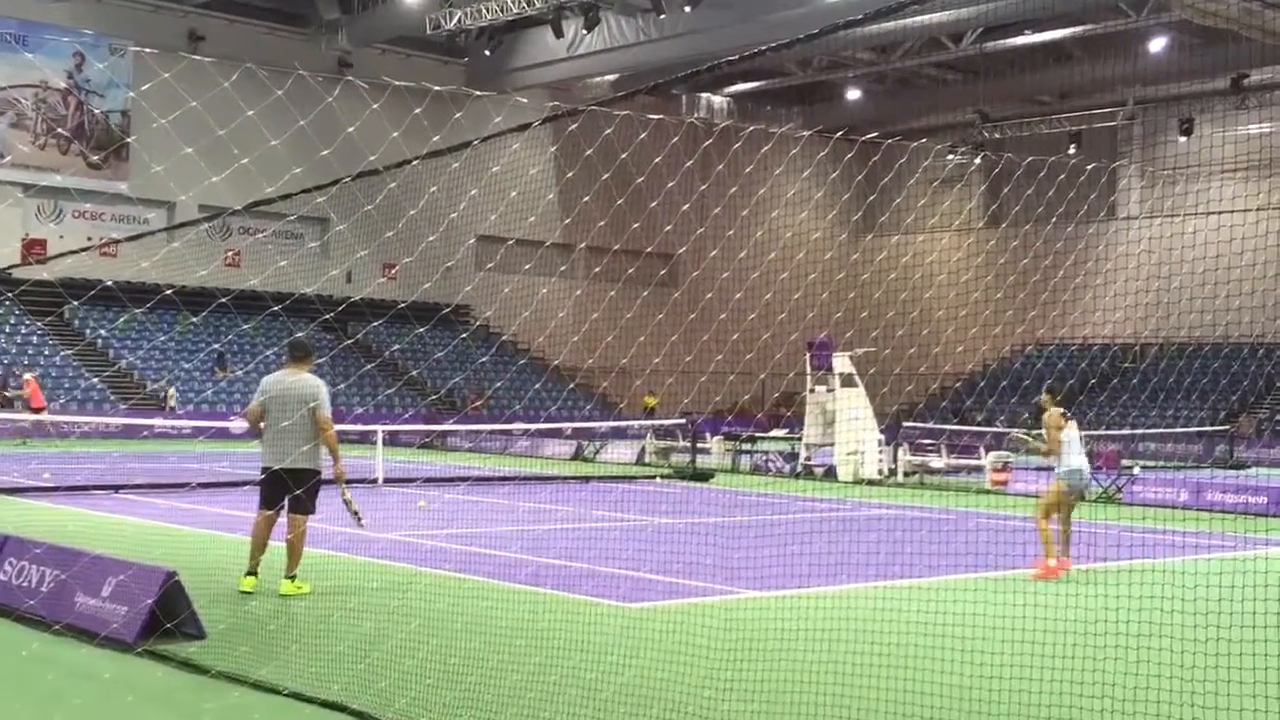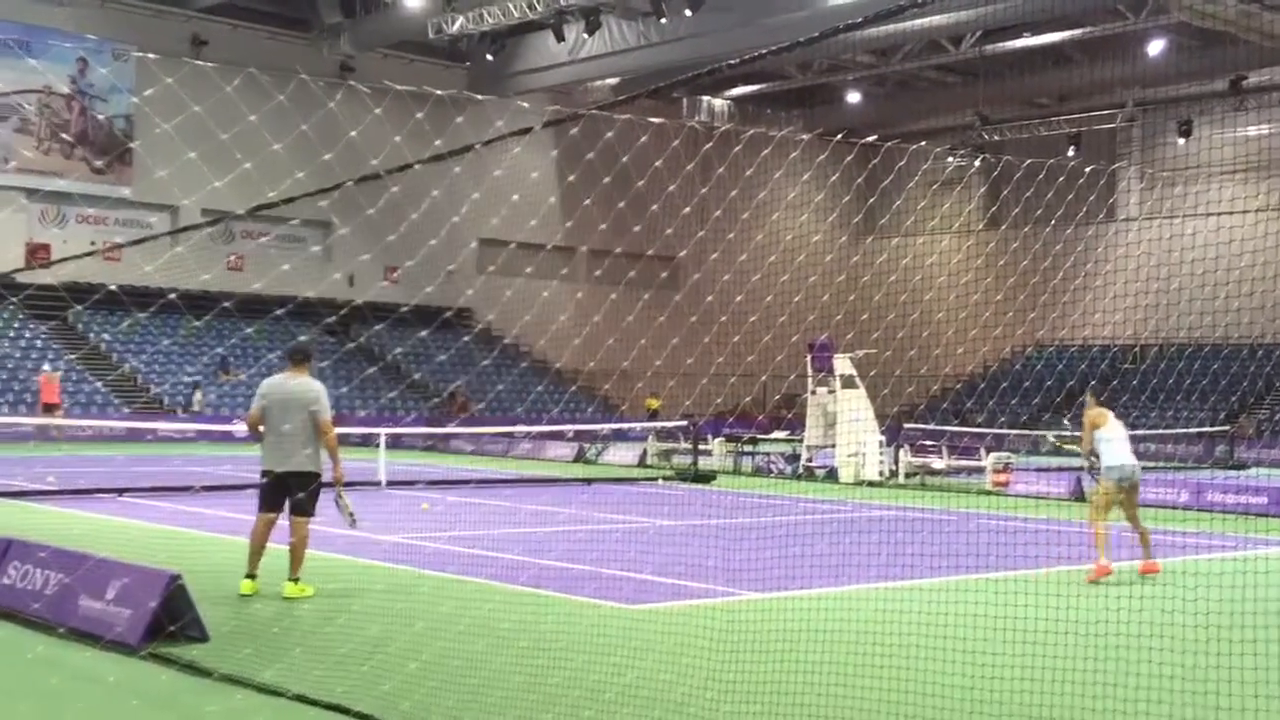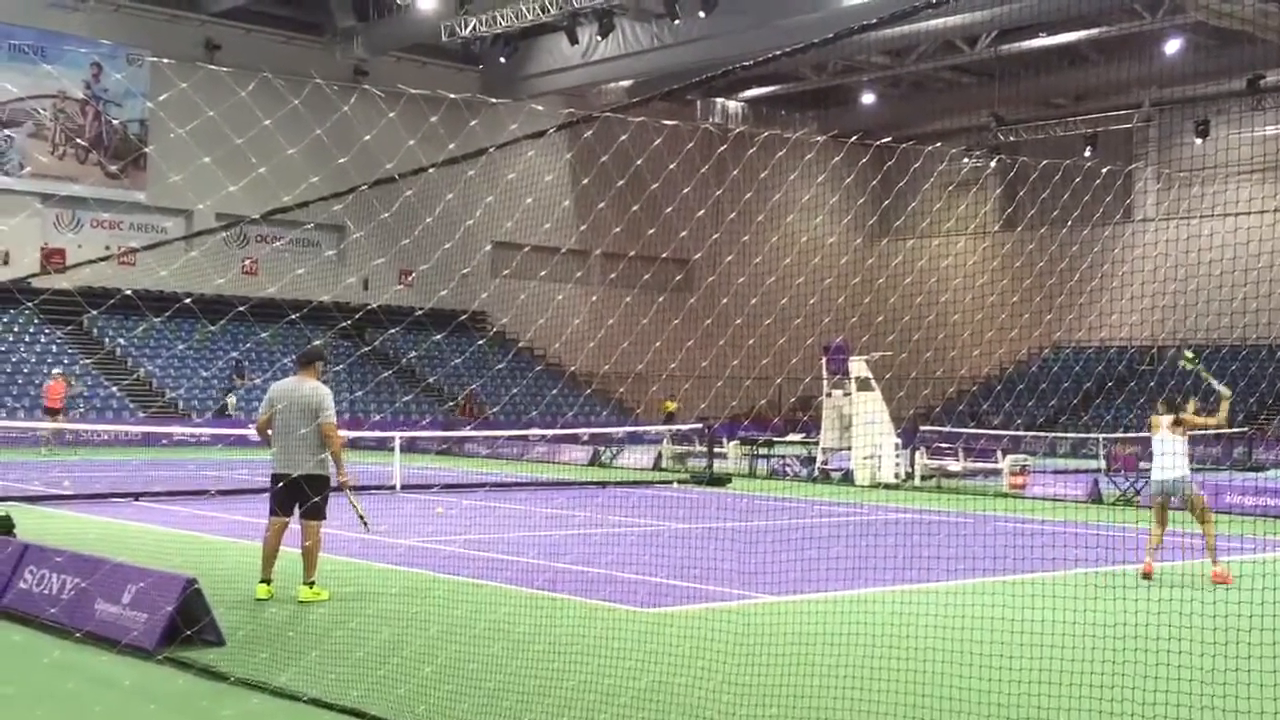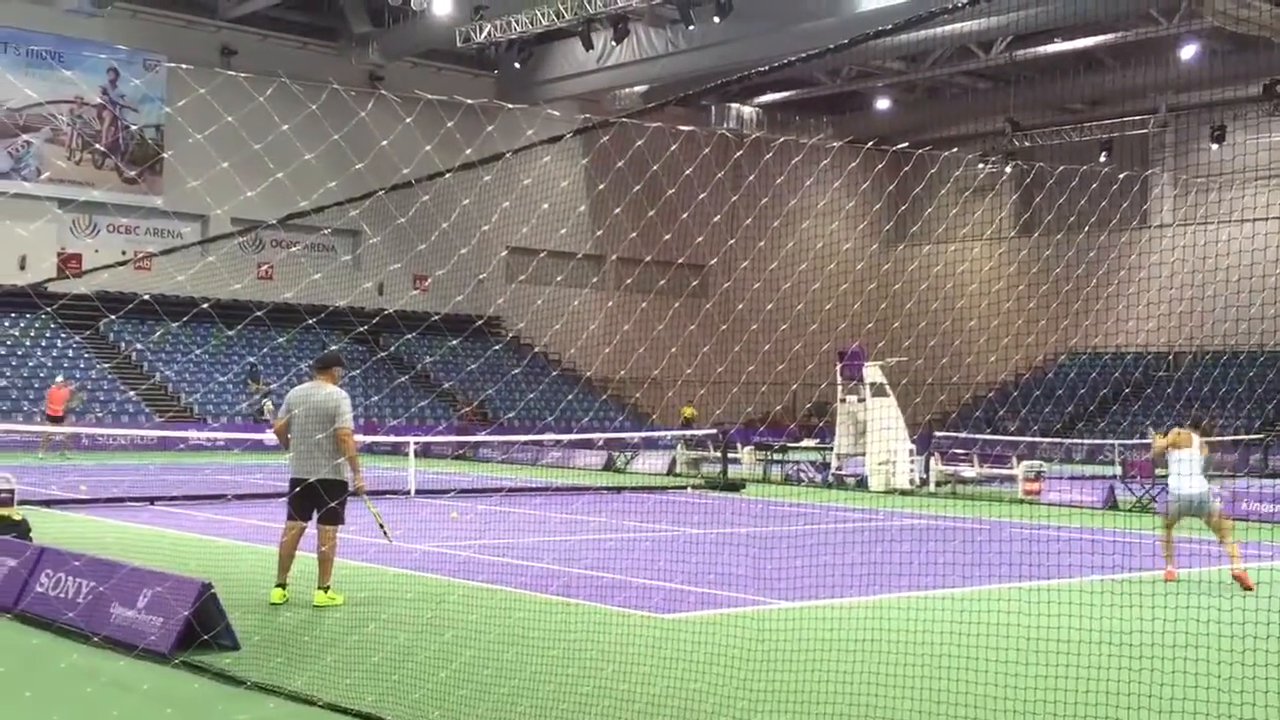
dt=0.5s
person 1, frame 1
left shoulder: (268, 381)
right shoulder: (316, 385)
left elbow: (251, 416)
right elbow: (325, 426)
right wrist: (337, 462)
left hip: (272, 460)
right hip: (305, 463)
left knee: (265, 516)
right knee: (297, 521)
left ankle: (250, 575)
right ankle: (289, 580)
person 1, frame 2
left shoulder: (268, 384)
right shoulder: (315, 388)
left elbow: (251, 421)
right elbow: (326, 430)
right wrist: (336, 465)
left hip: (272, 464)
right hip: (306, 466)
left knee: (264, 518)
right knee: (299, 523)
left ankle: (249, 578)
right ankle: (293, 582)
person 1, frame 3
left shoulder: (276, 388)
right shoulder: (321, 391)
left elbow: (260, 425)
right elbow: (329, 432)
right wrist: (340, 469)
left hip: (281, 468)
right hip: (314, 469)
left knee: (276, 523)
right knee: (311, 526)
left ankle: (265, 583)
right ankle: (308, 586)
person 1, frame 4
left shoulder: (295, 393)
right shoulder: (339, 396)
left elbow: (279, 429)
right elbow: (345, 437)
right wrist: (357, 473)
left hip: (300, 472)
right hip: (331, 474)
left knee: (293, 527)
right knee: (327, 531)
left ankle: (280, 587)
right ankle: (323, 591)
person 2, frame 1
left shoulder: (1049, 416)
right shoulder: (1066, 416)
left elbow: (1054, 449)
left wrist: (1040, 447)
right wrist: (1046, 448)
left hip: (1068, 473)
right hip: (1082, 472)
left knee: (1042, 516)
right knee: (1064, 516)
left ankle: (1050, 564)
right ankle: (1064, 558)
person 2, frame 2
left shoulder: (1091, 414)
right shoulder: (1114, 418)
left elbow: (1086, 447)
left wrist: (1087, 456)
right wrist: (1098, 458)
left hip: (1114, 469)
right hip: (1132, 467)
left knee: (1098, 515)
right knee: (1133, 517)
left ankle: (1103, 563)
right ankle: (1149, 561)
person 2, frame 3
left shoulder: (1154, 420)
right shoulder: (1184, 419)
right elbow: (1218, 422)
right wrist: (1225, 401)
left hip: (1157, 481)
right hip: (1181, 480)
left knee: (1159, 524)
right knee: (1206, 522)
left ankle: (1148, 561)
right ankle: (1217, 569)
person 2, frame 4
left shoulder: (1177, 433)
right shoulder: (1202, 445)
left elbow: (1156, 451)
left wrist: (1156, 440)
left hip: (1178, 496)
right hip: (1202, 495)
left knee: (1167, 527)
right knee: (1226, 535)
left ankle: (1170, 570)
right ankle: (1238, 568)
